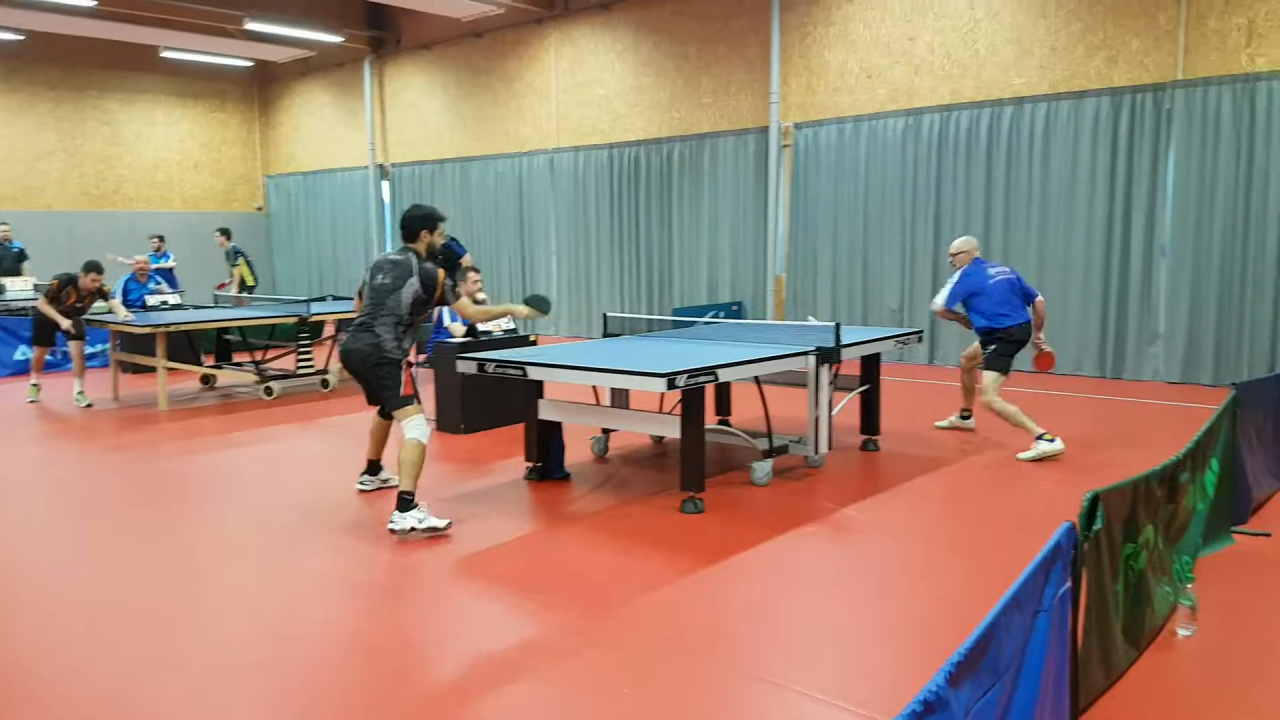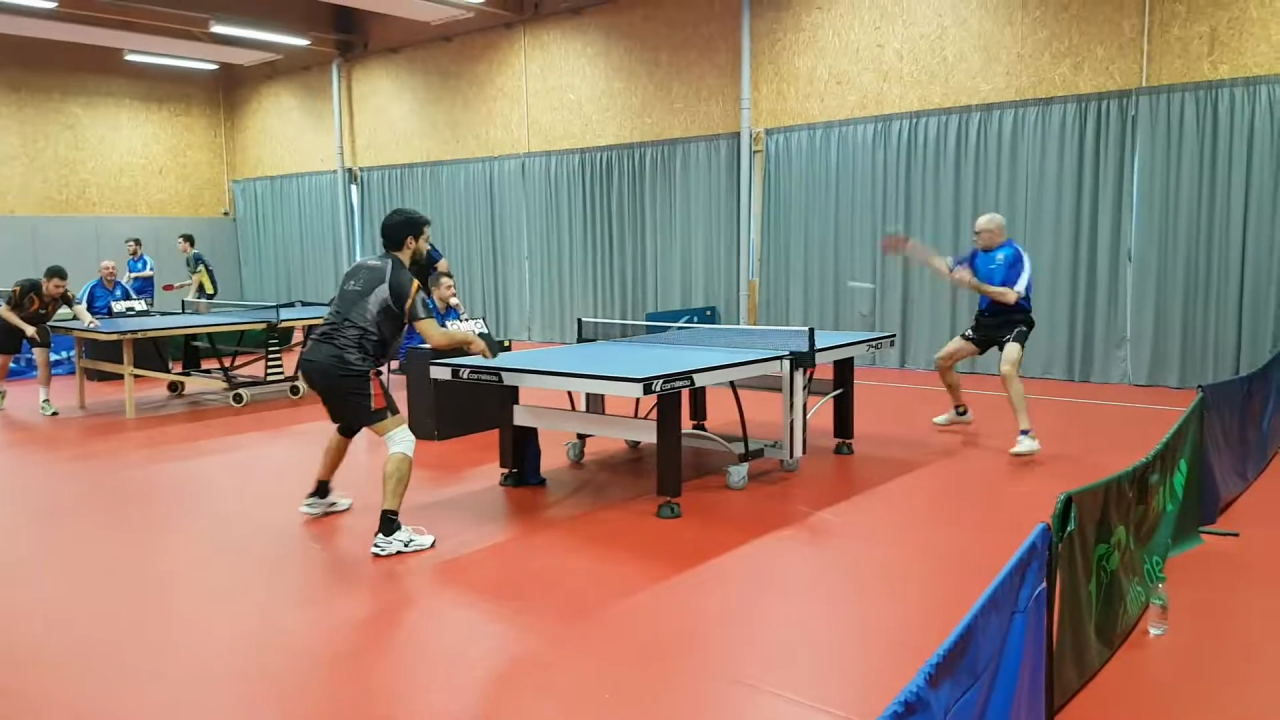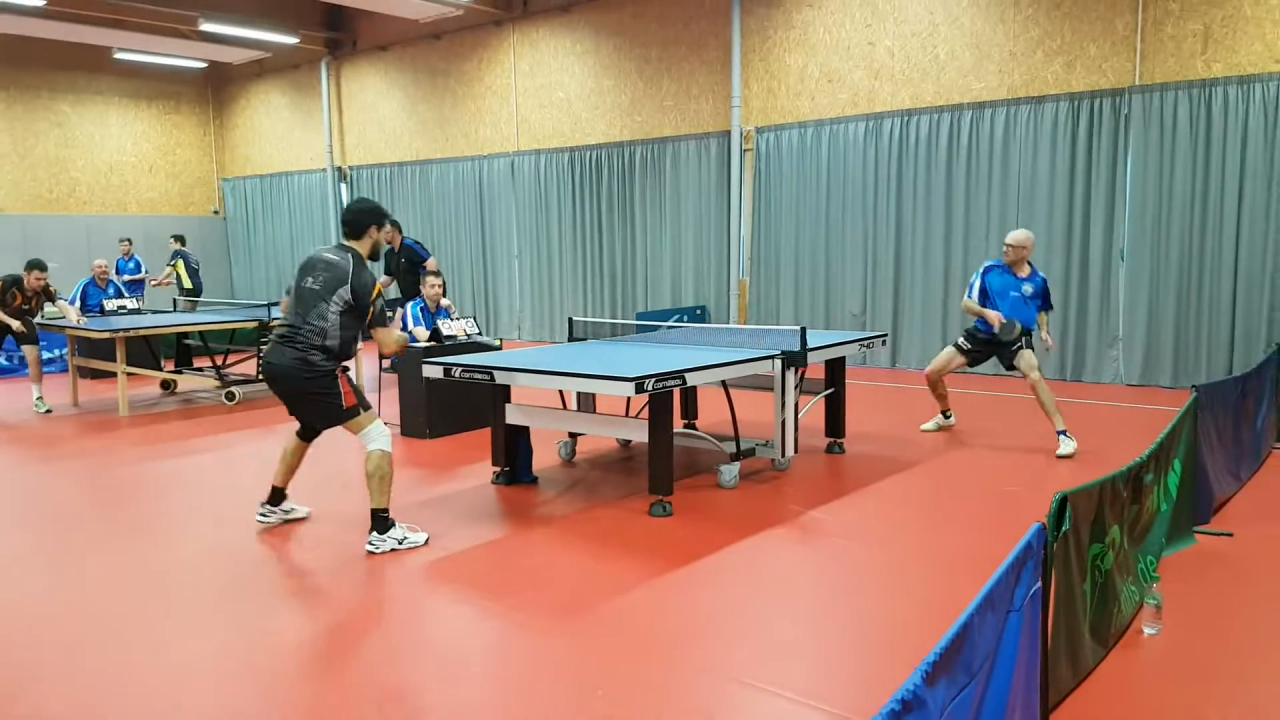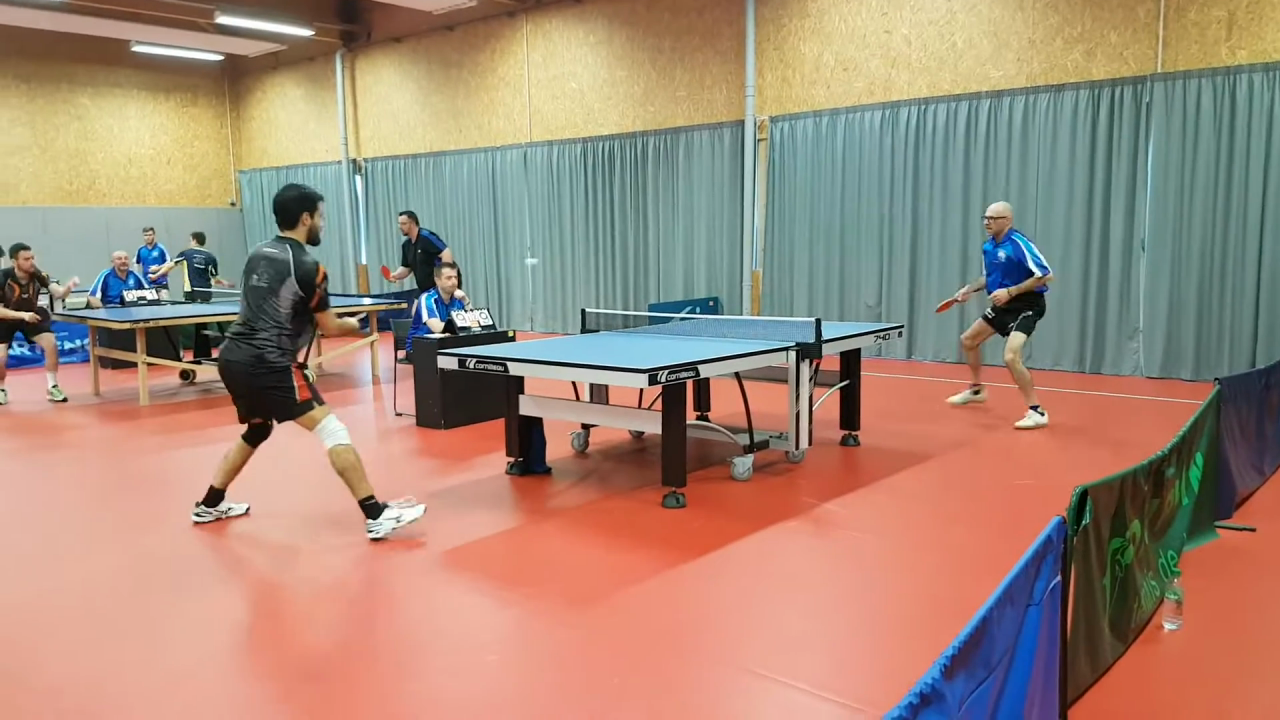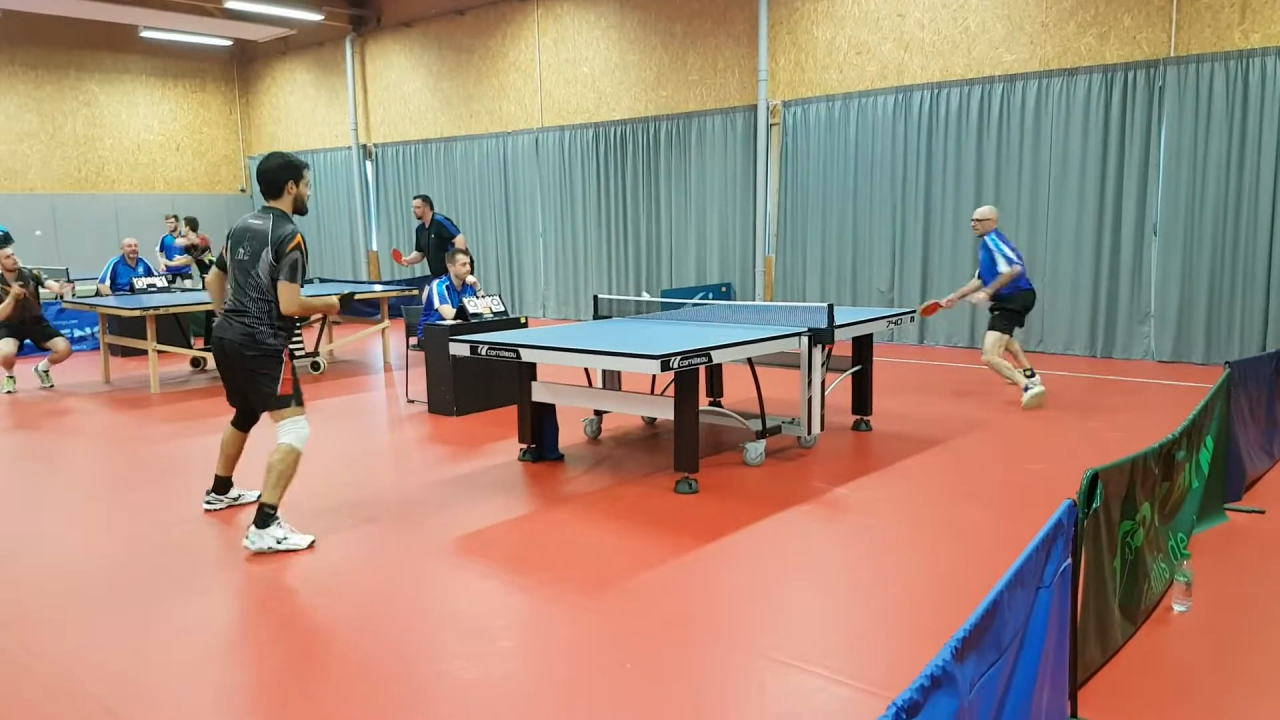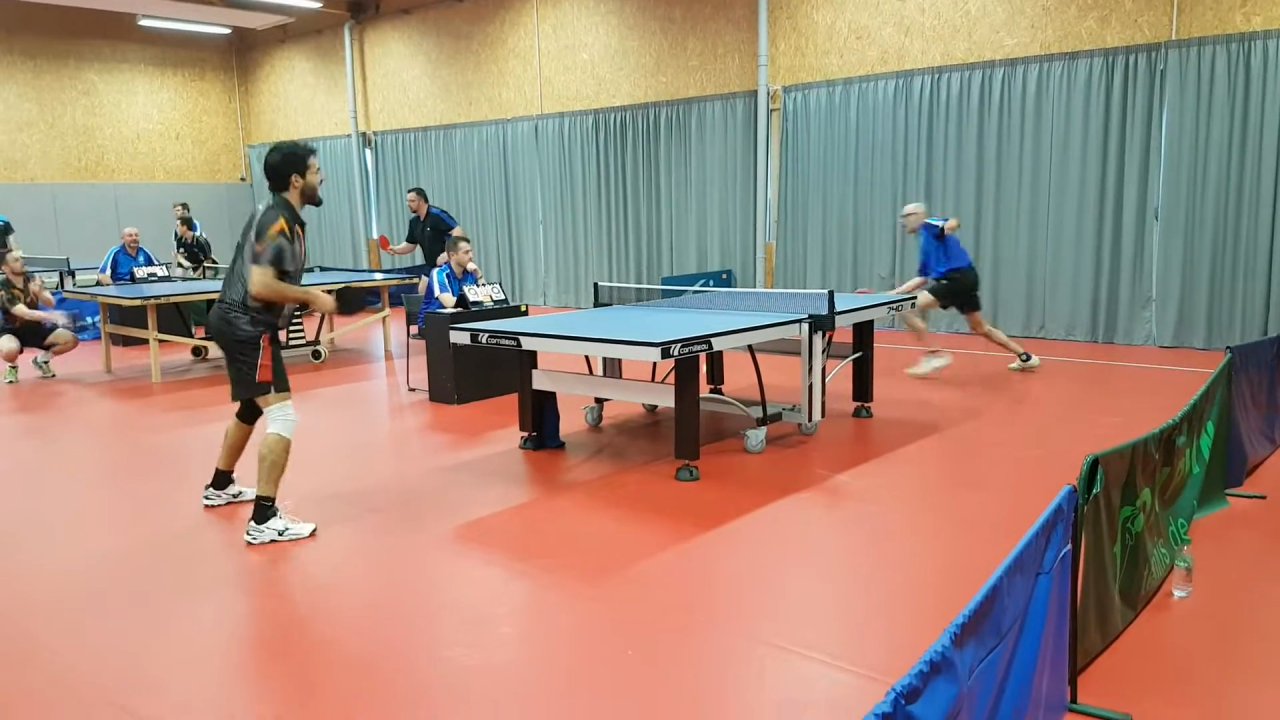
dt=0.3s
person 1, frame 1
left shoulder: (378, 264)
right shoulder: (428, 272)
right elbow: (473, 313)
right wrist: (510, 309)
left hip: (352, 348)
right hip: (383, 355)
left knee: (387, 407)
right knee: (416, 427)
left ankle: (373, 473)
right ankle: (405, 511)
person 1, frame 2
left shoulder: (360, 268)
right shoulder: (404, 281)
right elbow: (436, 338)
right wrist: (470, 339)
left hip: (313, 358)
right hip: (348, 368)
left knee: (349, 425)
right knee: (401, 441)
left ankle: (320, 496)
right ankle: (388, 533)
person 1, frame 3
left shoulder: (313, 260)
right shoulder: (364, 280)
right elbow: (388, 346)
right wrist: (401, 336)
left hip: (276, 360)
right hip: (312, 368)
left knee: (310, 427)
right knee: (377, 436)
left ankle: (275, 503)
right ankle: (382, 530)
person 1, frame 4
left shoulder: (257, 255)
right shoulder: (309, 268)
right elbow: (328, 327)
right wrist: (354, 325)
left hip: (233, 357)
right hip: (268, 365)
left knee: (258, 429)
right knee: (333, 432)
left ankle: (209, 504)
right ankle: (377, 514)
person 1, frame 5
left shoulder: (240, 228)
right shoulder: (289, 237)
left elbow: (214, 280)
right elbow: (289, 306)
right wrist: (327, 306)
left hip: (227, 338)
right hip: (265, 345)
left knee: (245, 415)
right knee: (294, 431)
left ankle: (219, 492)
right ankle: (265, 527)
person 1, frame 6
left shoulder: (272, 215)
right shoulder: (280, 223)
left elbow: (255, 277)
right elbow: (260, 287)
right wrist: (313, 297)
left hip: (231, 323)
right hip: (249, 330)
left knee: (252, 408)
right knee: (282, 418)
left ankle: (219, 486)
right ankle: (264, 520)
person 2, frame 1
left shoulder: (968, 275)
right shoulder: (1005, 270)
left elbow: (940, 308)
right elbow: (1038, 301)
left wrist: (963, 319)
right wrist: (1038, 332)
left hip: (1004, 335)
right hip: (1018, 329)
left knee: (989, 398)
right knee: (967, 360)
left ankle: (1046, 439)
right ankle: (965, 416)
person 2, frame 2
left shoulder: (1018, 255)
right shoulder: (980, 254)
left elbow: (1010, 297)
right elbow: (949, 269)
left wrist: (974, 284)
right wrist: (910, 247)
left hip: (1014, 322)
right hip: (987, 320)
left knee: (1007, 371)
right knee: (942, 361)
left ankle: (1026, 436)
right ankle: (960, 411)
person 2, frame 3
left shoulder: (1038, 281)
right shoulder: (989, 270)
left elbow: (1043, 311)
right elbow: (967, 303)
left wrist: (1044, 332)
right wrist: (989, 313)
left hip: (1015, 338)
right hip: (982, 333)
left knee: (1034, 377)
right knee: (932, 373)
left ankle: (1063, 435)
right ankle: (946, 416)
person 2, frame 4
left shoulder: (1019, 244)
right shoulder: (988, 245)
left elbow: (1044, 276)
left wrist: (1010, 291)
right wrist: (969, 288)
left hip: (1026, 306)
right hip: (1002, 304)
left knee: (1010, 357)
right knee: (967, 340)
left ankle: (1037, 411)
right ankle: (976, 390)
person 2, frame 5
left shoulder: (992, 241)
right shoulder: (989, 243)
left elbow: (1013, 270)
right elbow: (980, 280)
left wrist: (987, 292)
right wrist: (955, 296)
left hip: (1011, 301)
right hip: (1021, 298)
left knee: (990, 357)
right knee: (1002, 336)
left ankle: (1030, 387)
right ankle: (1029, 373)
person 2, frame 6
left shoulder: (928, 227)
right shoulder: (927, 247)
left elbow: (954, 223)
right elbow: (922, 279)
left wrist: (949, 227)
right wrist: (895, 292)
left hip: (956, 280)
right hip: (966, 279)
left knee: (909, 310)
right knee: (980, 328)
left ankle: (934, 355)
right ankle: (1025, 358)
